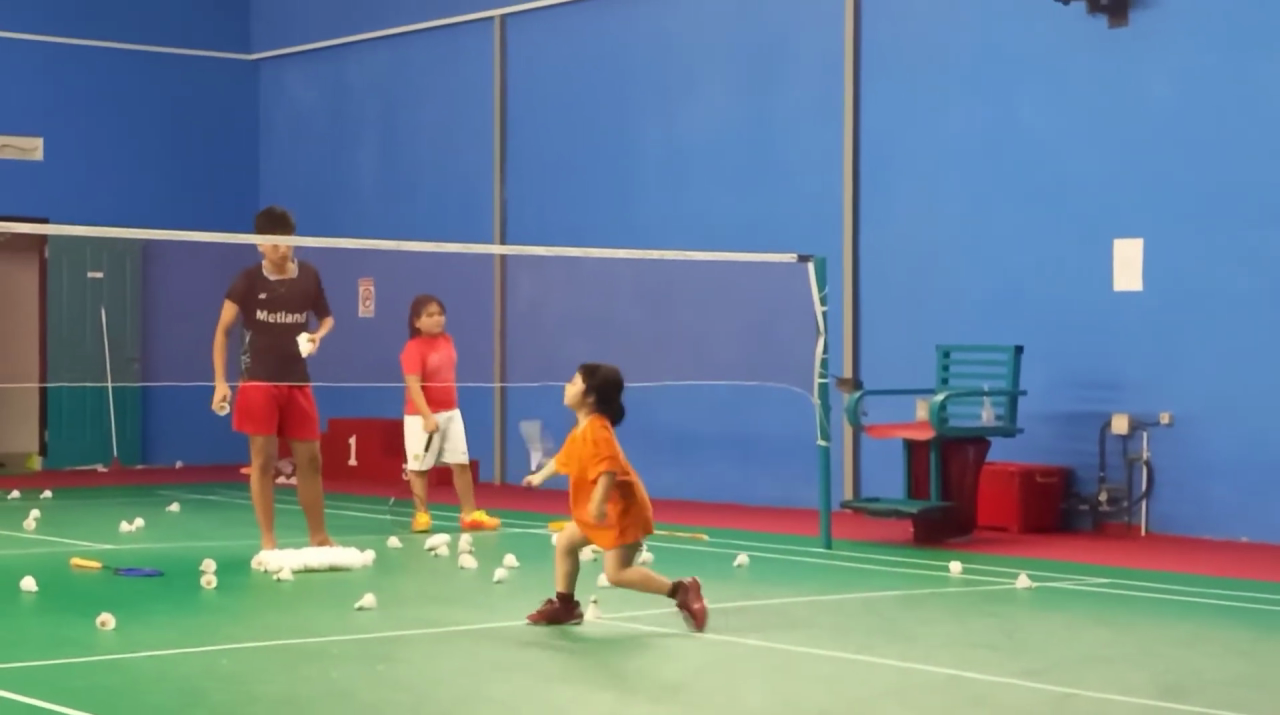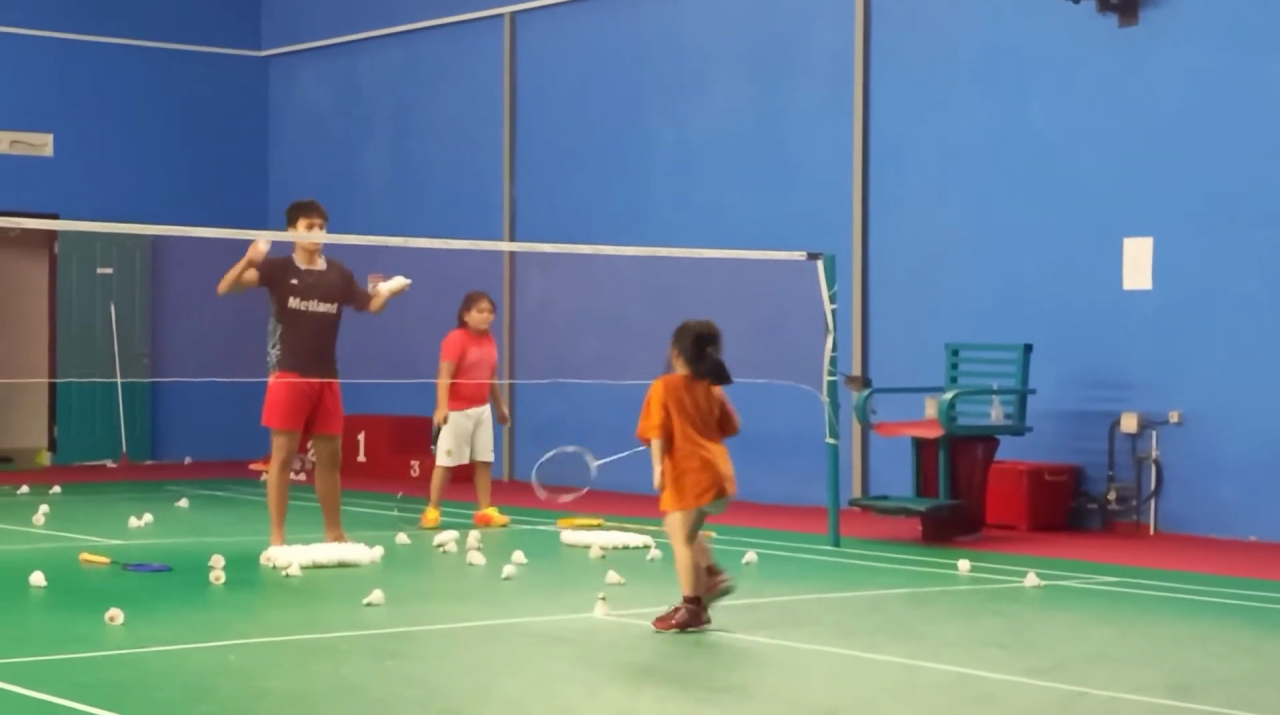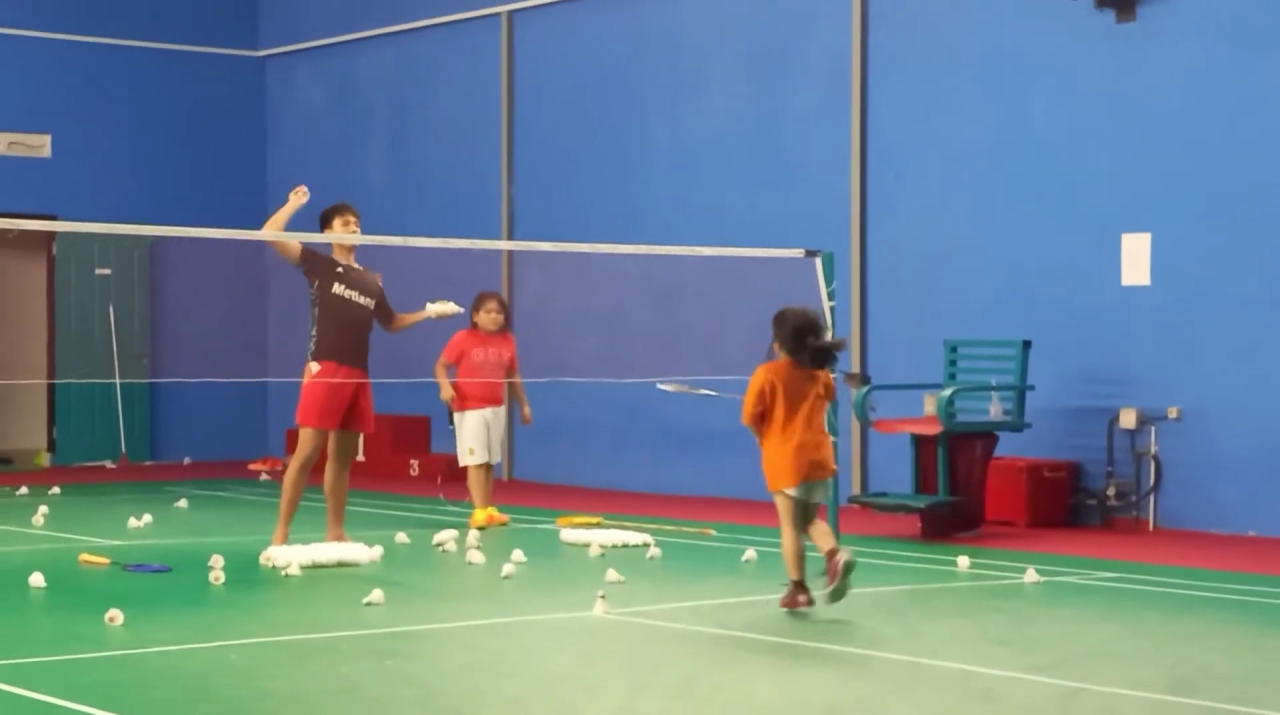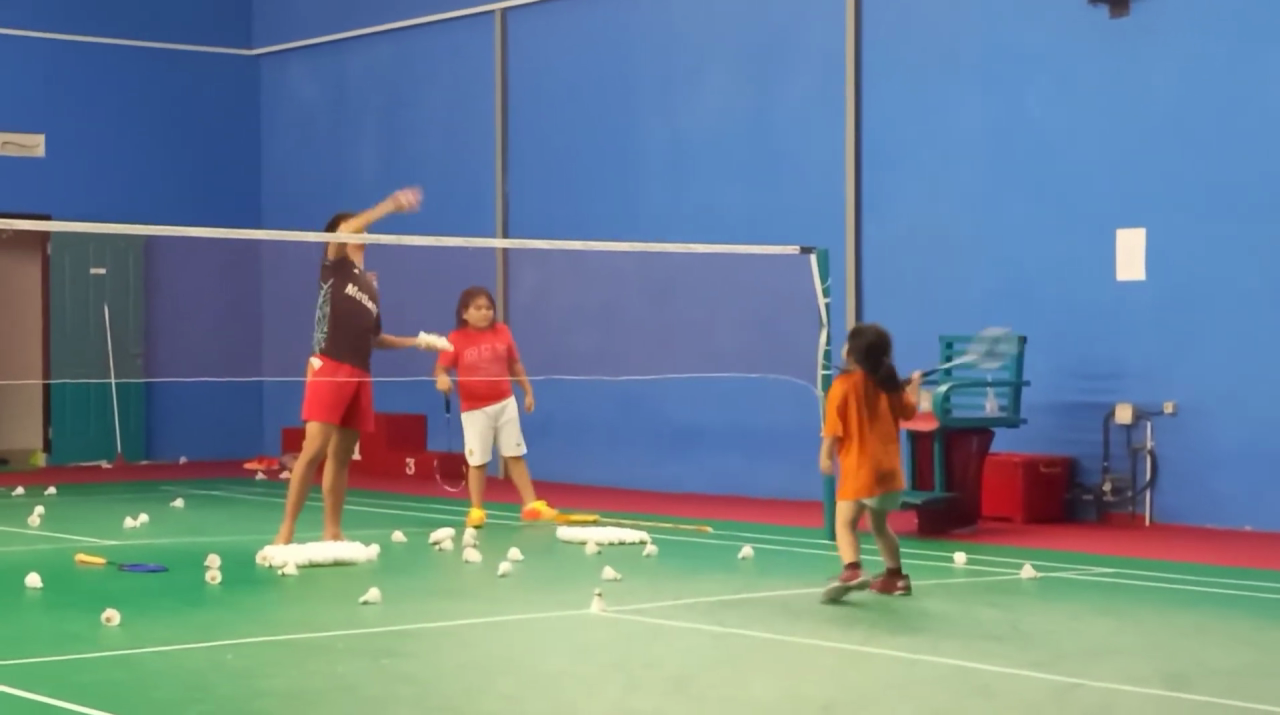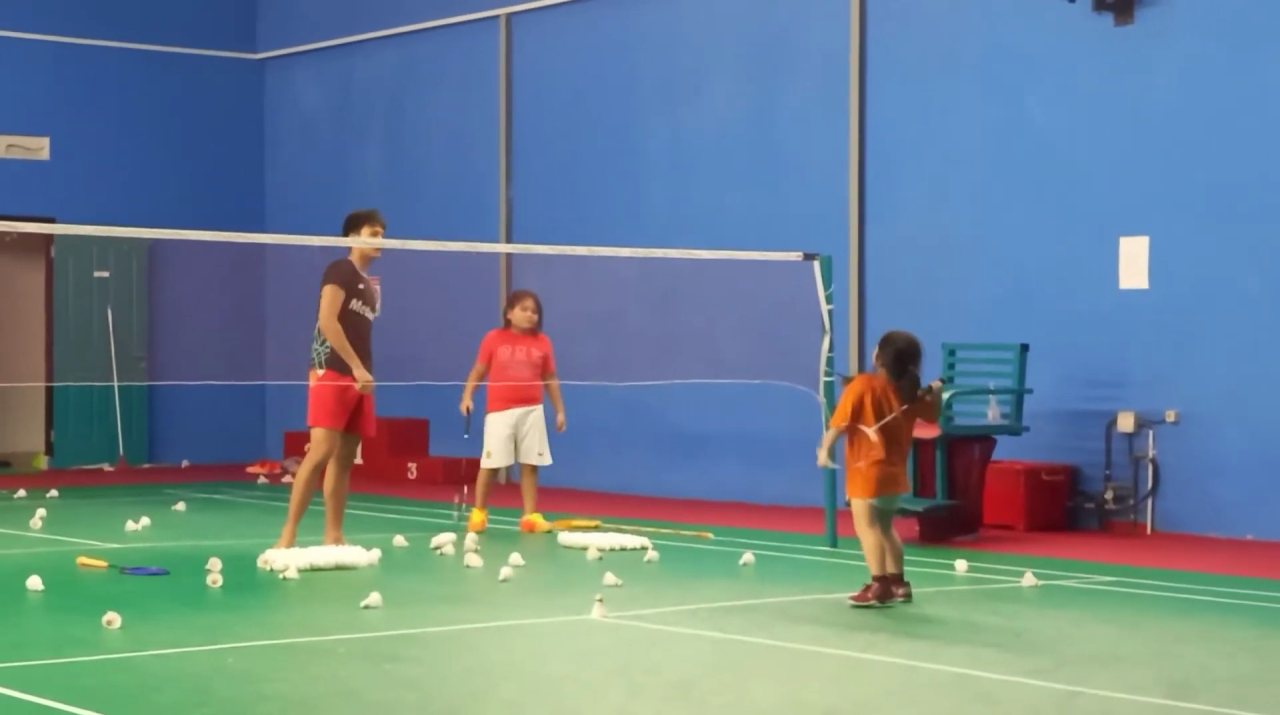
dt=0.5s
person 1, frame 1
left shoulder: (309, 276)
right shoulder: (247, 281)
left elbow: (326, 316)
right elbow: (222, 331)
left wrist: (319, 334)
right wrist: (220, 381)
left hip: (297, 383)
right hip: (258, 383)
left knee: (311, 461)
right knee: (263, 462)
left ankle: (319, 537)
right ankle: (268, 541)
person 1, frame 2
left shoulder: (338, 274)
right shoulder: (278, 269)
left elbow: (371, 304)
right elbow: (224, 289)
left wrist: (390, 289)
right wrist: (247, 260)
left hip: (326, 378)
right hip: (289, 376)
left knee: (330, 457)
right knee: (283, 456)
left ankle: (334, 533)
right ankle: (277, 537)
person 1, frame 3
left shoulder: (370, 281)
right shoulder: (319, 264)
left elbow: (391, 322)
right elbow: (270, 233)
left wrist: (430, 311)
right wrist: (292, 205)
left hip: (358, 374)
right hip: (324, 370)
left knee: (342, 456)
right knee: (307, 453)
left ankle: (335, 532)
right ankle: (280, 532)
person 1, frame 4
left shoulder: (370, 286)
right shoulder: (336, 263)
right elbow: (344, 233)
left wrist: (419, 340)
right wrist: (391, 205)
left hip: (360, 375)
right hip: (328, 367)
left knee: (341, 456)
right knee: (314, 449)
left ankle: (332, 531)
right ankle: (285, 531)
person 1, frame 5
left shoulder: (370, 287)
right shoulder: (340, 270)
right elbow: (327, 321)
right wrist: (357, 368)
left hip: (359, 381)
right hip: (333, 374)
left knee: (344, 459)
right knee: (321, 453)
left ankle: (333, 535)
right ankle: (288, 533)
person 2, frame 1
left shoulder: (598, 431)
right shoulder: (581, 429)
left elbow: (609, 469)
right elbow: (563, 461)
left wrist: (597, 503)
right wrist: (540, 476)
left hip: (621, 511)
right hip: (598, 514)
left knee: (617, 573)
right knee: (565, 544)
left ankle: (683, 591)
right ankle: (565, 604)
person 2, frame 2
left shoulder: (664, 387)
right shoulder: (713, 390)
left elbow: (656, 431)
right elbow: (730, 428)
left wrist: (657, 466)
left hip: (690, 476)
right hip: (715, 471)
left knee: (681, 539)
right knee: (687, 534)
left ankle: (693, 608)
right ankle: (714, 577)
person 2, frame 3
left shoulder: (766, 374)
right shoulder: (819, 373)
left elbow: (750, 416)
right elbow: (828, 394)
left wrist: (762, 433)
left hip: (784, 461)
right hip: (817, 458)
left knee: (790, 525)
right knee: (812, 519)
left ankle: (799, 590)
right ankle: (835, 558)
person 2, frame 4
left shoulder: (843, 385)
right shoulder: (889, 385)
left elbow: (833, 428)
right elbow: (908, 410)
left wrist: (826, 456)
right wrist: (913, 384)
left hip: (859, 472)
right hip: (888, 468)
left knee: (845, 524)
right knee: (878, 524)
left ankle: (852, 571)
right ankle: (895, 576)
person 2, frame 5
left shoulder: (862, 385)
right shoulder: (911, 393)
left elbow: (841, 421)
right elbow: (932, 416)
left wrist: (825, 447)
right wrist: (935, 394)
left hip: (867, 472)
right hip: (894, 473)
left knee: (866, 526)
right knee: (885, 527)
left ankle: (880, 584)
right ankle: (897, 582)
person 3, frame 1
left shoulder: (447, 340)
right shoulder: (413, 349)
right elbow: (413, 385)
right wrist: (427, 416)
left hip: (451, 413)
right hip: (421, 417)
left knee: (461, 463)
right knee: (419, 466)
left ankle: (470, 514)
right ankle: (421, 514)
person 3, frame 2
left shoulder: (489, 341)
right shoulder: (456, 339)
right elbow: (445, 375)
left wrist: (500, 405)
right wrist: (442, 407)
left hip: (482, 409)
right hip: (456, 410)
left knee: (484, 460)
right knee: (446, 461)
left ankle: (485, 510)
right ankle: (432, 510)
person 3, frame 3
left shoulder: (508, 341)
right shoulder: (463, 339)
left elbow: (513, 375)
right elbow: (440, 365)
left wrist: (524, 404)
right wrist: (445, 386)
left hip: (496, 409)
right hip: (469, 409)
left knee: (490, 461)
right knee: (476, 460)
left ankle: (488, 508)
right ankle: (479, 511)
person 3, frame 4
left shoulder: (502, 332)
right shoulder: (455, 339)
left elbow: (514, 365)
right elbow: (440, 368)
left wrist: (528, 392)
right wrist: (442, 378)
left hip: (505, 403)
right hip: (475, 408)
left knee: (515, 455)
right knee: (477, 460)
left ankle: (533, 505)
right ankle: (476, 510)
person 3, frame 5
left shoulder: (542, 342)
right shoulder: (494, 338)
left elbow: (550, 379)
right elbow: (478, 371)
left wrist: (560, 410)
right wrist: (467, 397)
left hip: (531, 411)
right hip: (499, 411)
left knee: (529, 464)
right knee: (491, 462)
left ankle: (530, 516)
right ankle: (478, 512)
